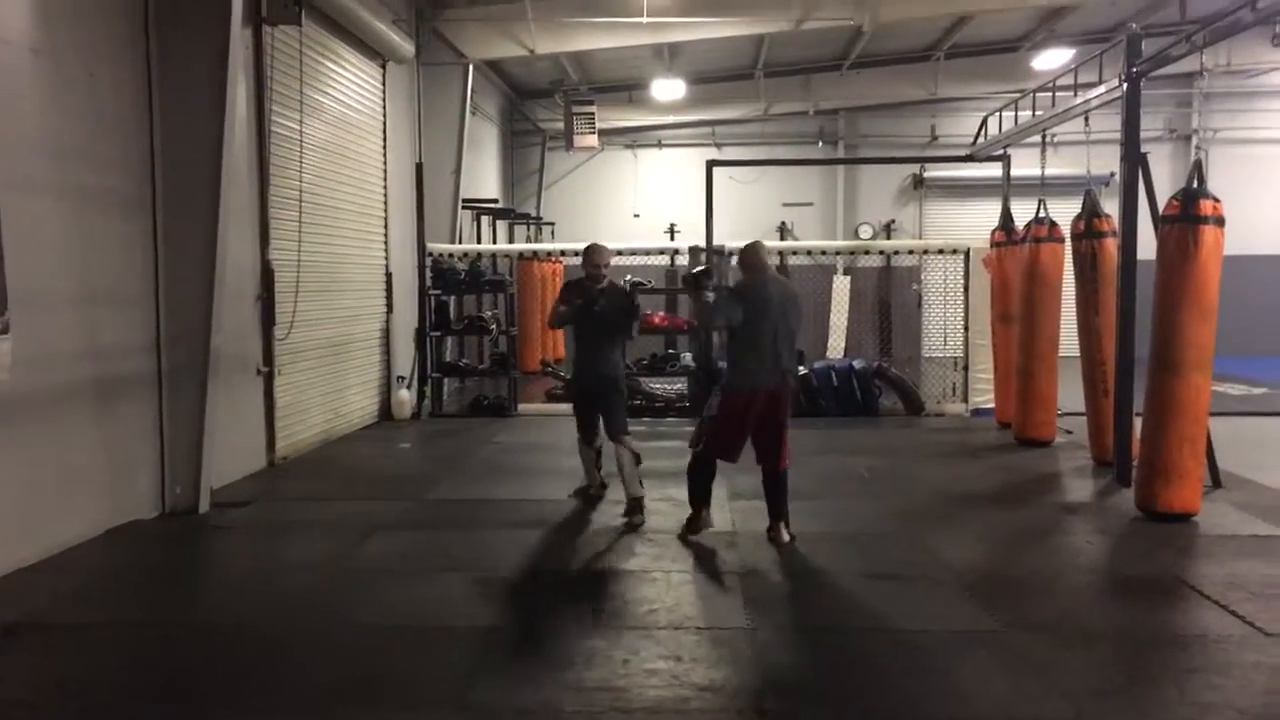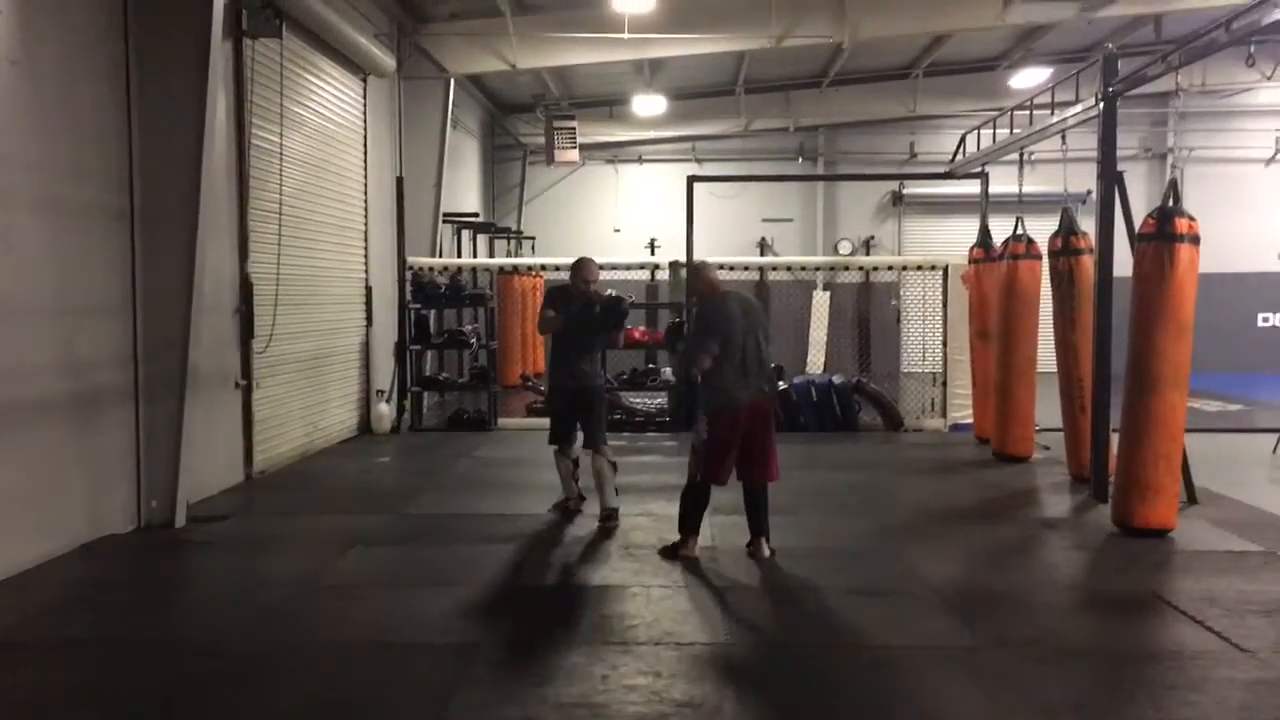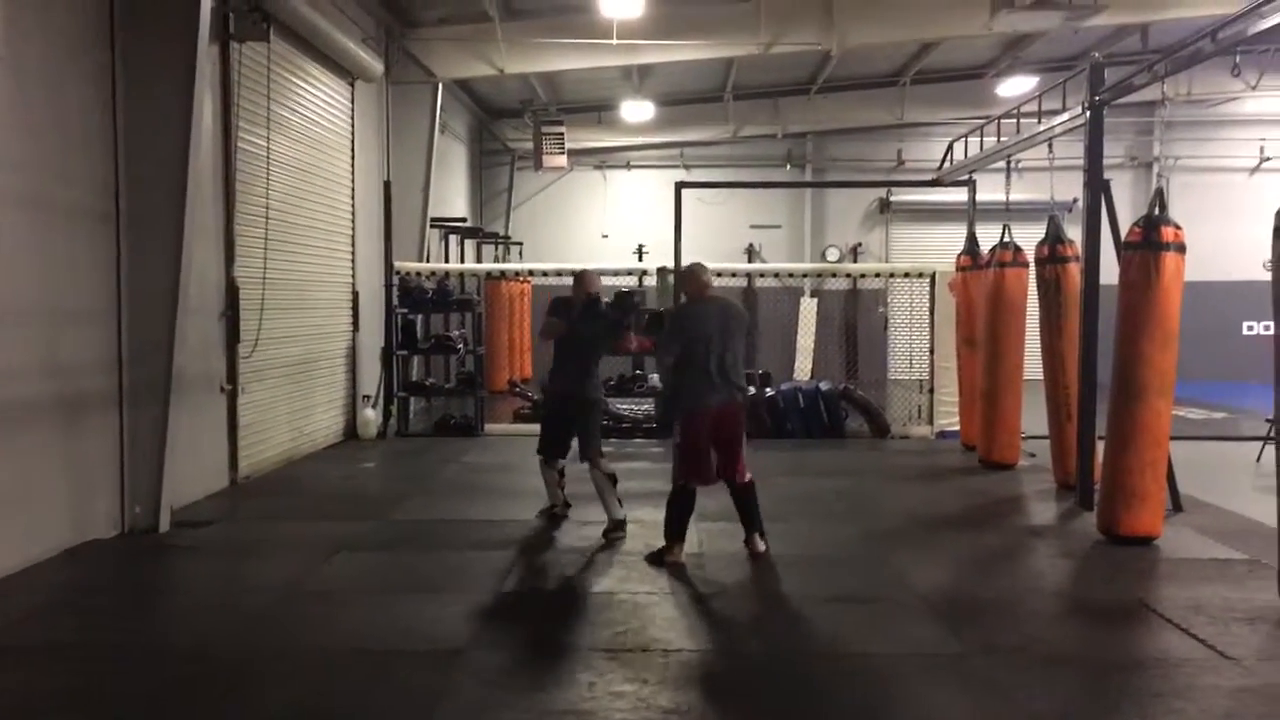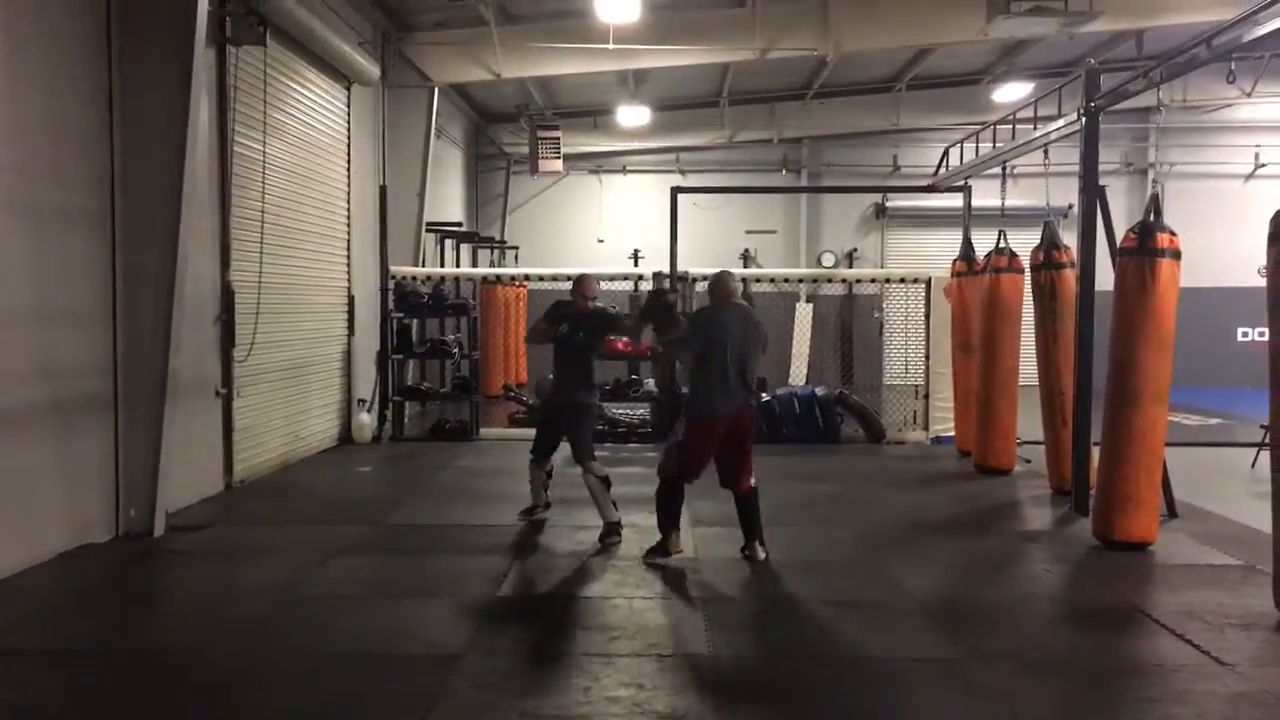
dt=0.3s
person 1, frame 1
left shoulder: (747, 288)
right shoulder: (790, 292)
left elbow: (716, 319)
left wrist: (704, 297)
left hip: (743, 382)
right hip: (779, 384)
left knee: (705, 447)
right knee: (775, 458)
left ankle: (701, 513)
right ankle: (780, 526)
person 1, frame 2
left shoulder: (710, 311)
right shoulder: (751, 305)
left elbow: (702, 362)
left wrist: (685, 350)
left hip: (723, 402)
right hip: (758, 398)
left knee: (700, 475)
right knee: (756, 475)
left ankle: (688, 540)
right ankle: (760, 541)
person 1, frame 3
left shoulder: (683, 314)
right shoulder: (736, 312)
left elbow: (665, 358)
left hip: (694, 405)
right hip: (731, 402)
left knee: (686, 478)
right knee: (739, 474)
left ankle: (674, 546)
right ankle: (756, 537)
person 1, frame 4
left shoulder: (706, 317)
right shoulder: (755, 323)
left elbow: (685, 355)
left wrist: (667, 340)
left hip: (706, 408)
right hip: (743, 409)
left knee: (673, 471)
right knee: (744, 479)
left ankle: (671, 537)
right ankle: (755, 545)
person 2, frame 1
left shoulder: (618, 293)
right shoulder: (573, 289)
left elbow: (627, 334)
right elbow: (553, 322)
left wrist: (629, 317)
right wrist: (578, 309)
left hip: (611, 373)
right hip: (583, 373)
left knee: (619, 436)
right knee: (587, 434)
left ankle: (636, 499)
right ankle: (594, 484)
person 2, frame 2
left shoulder: (601, 302)
right shoulder: (556, 295)
left elbow: (615, 342)
right elbow: (543, 327)
right wrist: (574, 314)
left hip: (591, 382)
right hip: (560, 383)
left knee: (598, 446)
right knee: (563, 444)
left ankle: (609, 507)
right ankle: (573, 497)
person 2, frame 3
left shoulder: (605, 314)
right shoulder: (561, 305)
right elbow: (546, 333)
left wrist: (624, 323)
right wrist: (576, 319)
left hip: (587, 395)
right hip: (558, 392)
left knee: (594, 457)
right knee: (548, 454)
left ankle: (617, 518)
right ankle: (558, 503)
person 2, frame 4
left shoulder: (598, 316)
right shoulder: (560, 310)
left elbow: (626, 327)
right elbow: (532, 336)
right wrist: (558, 333)
left hip: (582, 399)
right hip: (556, 395)
left knee: (586, 459)
right knee: (539, 455)
left ankle: (612, 521)
right ankle: (539, 502)
